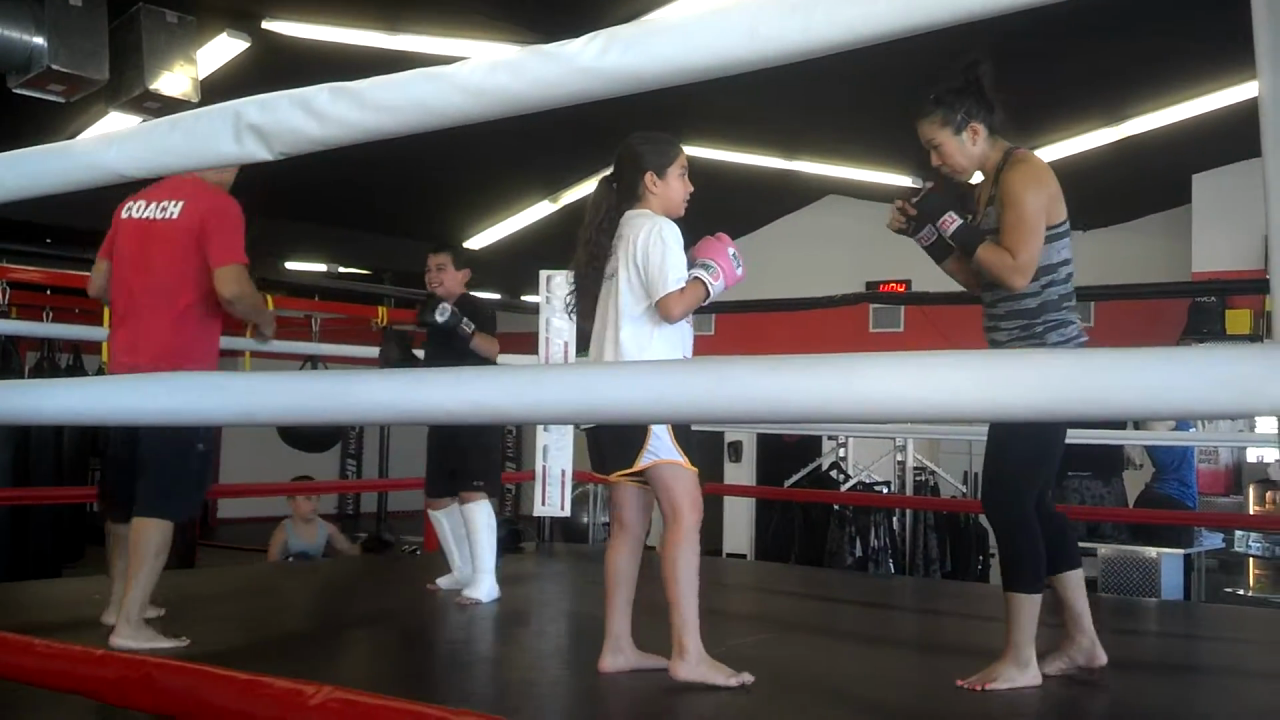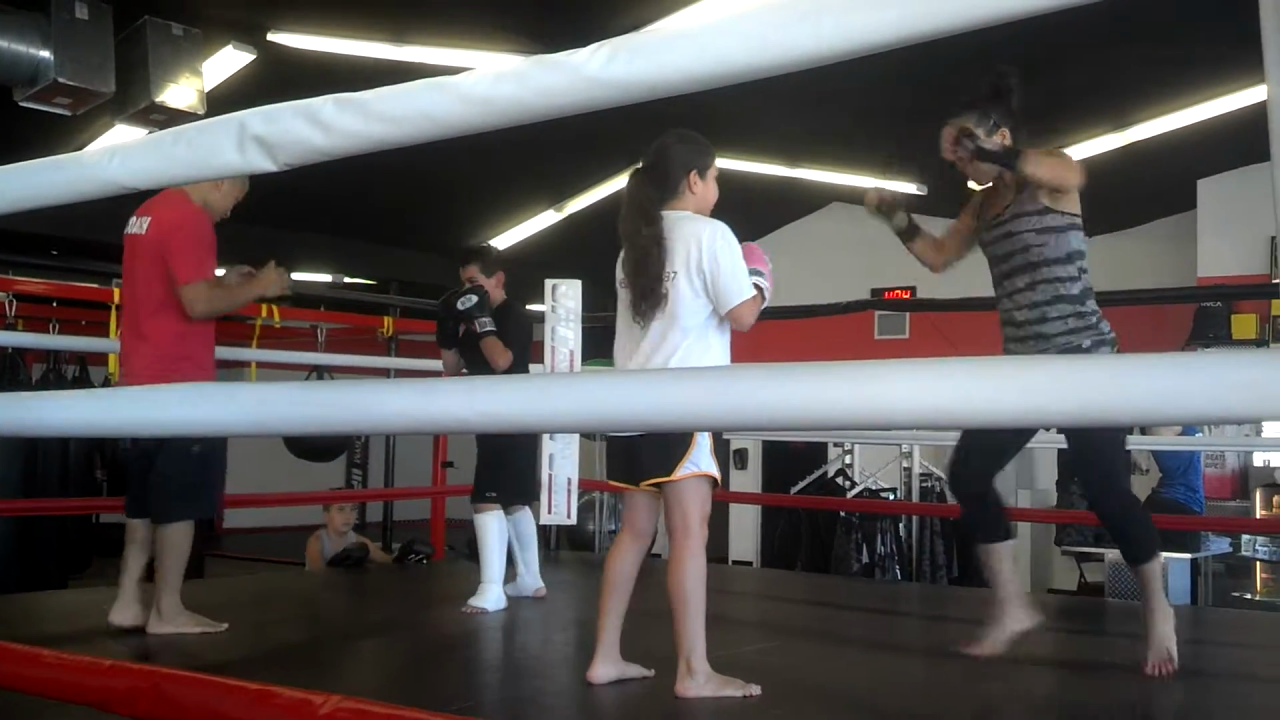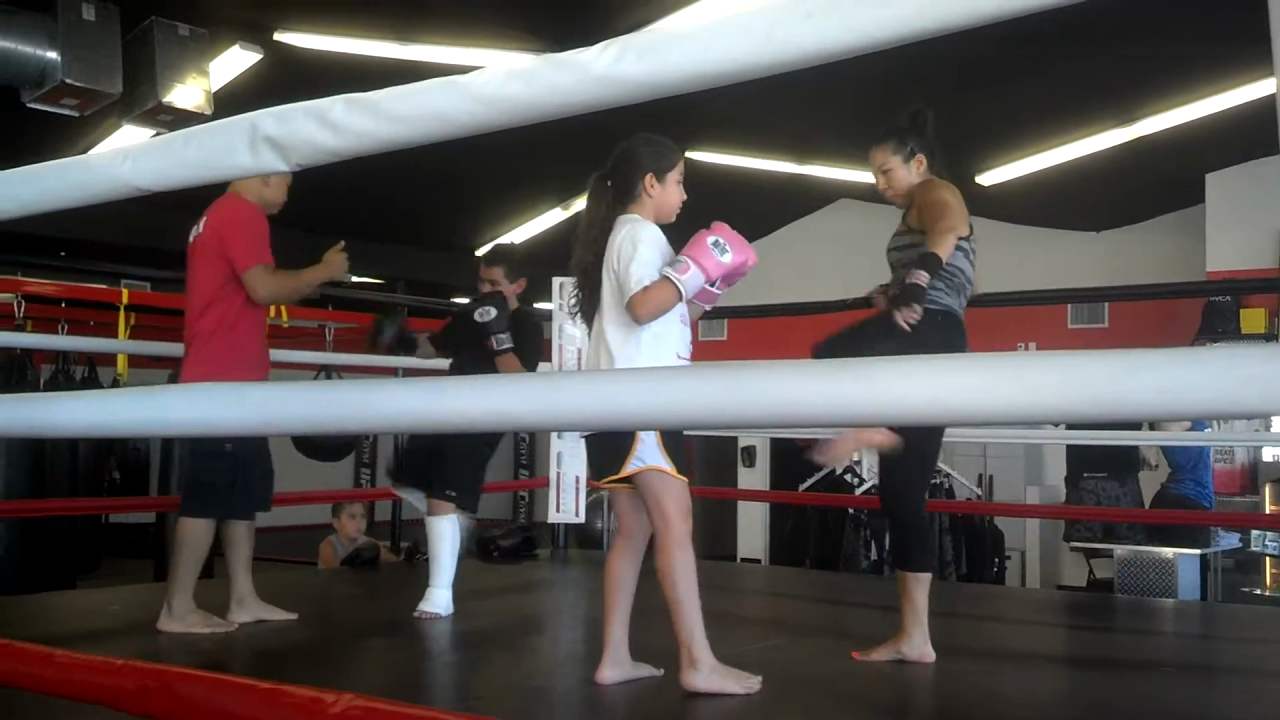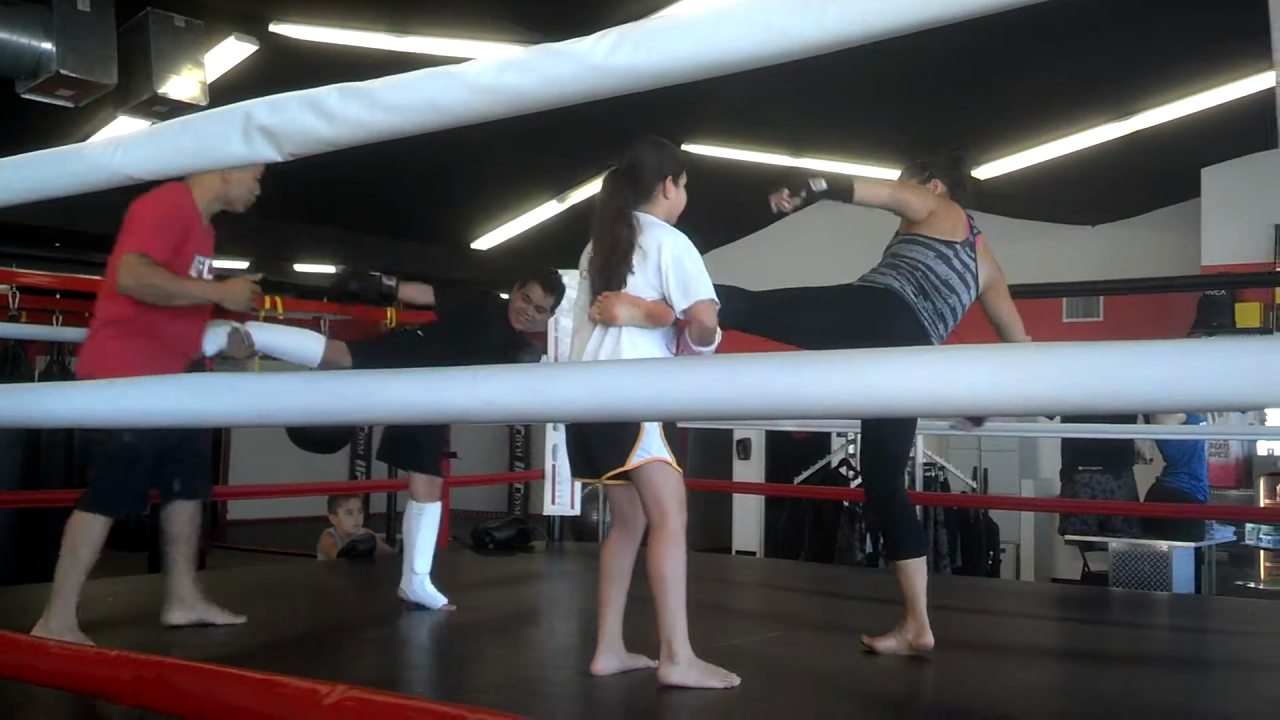
dt=0.7s
person 1, frame 1
left shoulder: (1026, 174)
right shoulder: (988, 189)
left elbow: (1015, 274)
right elbow: (978, 280)
left wrist: (951, 219)
right wrist: (924, 233)
left knee: (1006, 501)
right knee: (1031, 501)
left ankle: (1021, 660)
right ankle: (1082, 640)
person 1, frame 2
left shoulder: (1052, 175)
right shoulder: (985, 200)
left elbow: (1070, 175)
right elbow: (939, 256)
left wrist: (984, 149)
right wrist: (897, 218)
left hip: (1082, 355)
right hip: (1025, 364)
left knee: (1103, 488)
right knee: (967, 472)
left ankle: (1159, 617)
right ankle: (1011, 606)
person 1, frame 3
left shoulder: (939, 194)
right shoulder: (927, 209)
left elbow: (944, 235)
right elbow: (968, 283)
left wrist: (914, 285)
right wrist: (899, 294)
left hip: (927, 329)
right hip: (940, 346)
left knee: (833, 353)
right knee: (901, 492)
left ankle: (861, 430)
right ankle: (913, 637)
person 1, frame 4
left shoulder: (935, 207)
right shoulder: (986, 261)
left elbow: (886, 193)
right elbow: (1018, 343)
left wrist: (812, 189)
left hip: (873, 311)
right hip: (909, 348)
left knee: (749, 305)
right knee: (885, 485)
right ankle: (917, 625)
person 2, frame 1
left shoulder: (621, 233)
right shoulder: (658, 229)
right elbow: (672, 306)
left wrist: (699, 281)
right wrist: (712, 273)
left knee: (630, 522)
right knee: (685, 513)
left ankle: (617, 645)
right ankle: (689, 652)
person 2, frame 2
left shoulder: (637, 240)
right shoulder: (708, 233)
right elbow: (739, 316)
right wrist: (761, 280)
left knee: (636, 530)
right knee: (690, 532)
left ankle: (606, 656)
right ankle: (693, 670)
person 2, frame 3
left shoulder: (622, 234)
right shoulder: (641, 232)
right elbow: (644, 306)
left wrist: (703, 290)
right wrist: (696, 268)
left hip: (619, 406)
left knee: (634, 530)
right knee: (675, 524)
left ankle: (615, 658)
right ankle: (698, 661)
person 2, frame 4
left shoulder: (600, 242)
right shoulder: (668, 241)
right elbow: (700, 318)
right wrist: (700, 343)
left knee: (629, 520)
right knee: (669, 516)
left ankle: (609, 648)
right ankle: (678, 657)
person 3, frame 1
left shoulder: (133, 202)
right shoulder: (219, 206)
left elbow: (98, 286)
right elbow: (231, 289)
right wrist: (262, 318)
left hip: (125, 372)
right hip: (181, 376)
left knee: (123, 495)
right knee: (162, 500)
left ankle: (119, 602)
right ankle: (129, 622)
person 3, frame 2
left shoulder: (150, 213)
right shoulder: (190, 219)
right elbow: (199, 305)
left wrist: (220, 281)
right wrist: (258, 287)
left hip: (144, 379)
right hip: (180, 381)
left knee: (152, 495)
right knee: (181, 498)
left ankle: (128, 601)
right ankle: (166, 610)
person 3, frame 3
left shoulder: (216, 218)
right shoulder: (243, 214)
right elbow: (264, 289)
left wrist: (291, 282)
right wrist: (325, 270)
left hip: (224, 379)
right hip: (224, 381)
left knee: (241, 491)
right knee: (209, 496)
left ankle: (243, 600)
right ankle: (177, 609)
person 3, frame 4
left shoulder: (200, 226)
right shoulder: (164, 204)
right elbow: (128, 278)
left wrist: (226, 341)
right wrist: (217, 292)
left hip: (162, 377)
right hip: (119, 374)
left knee: (188, 479)
right knee: (107, 497)
left ankle: (186, 598)
right ankle: (55, 621)
person 4, frame 1
left shoulder: (473, 308)
right shoulder: (435, 314)
left elbow: (491, 349)
left wrist: (457, 325)
left knee: (471, 492)
right knee: (438, 498)
left ankle: (486, 580)
right ankle: (463, 572)
person 4, frame 2
left shoulder: (515, 316)
right shoulder: (481, 319)
left elbow: (501, 362)
right elbow: (452, 368)
left wrist: (480, 319)
right wrist: (448, 329)
left knee: (487, 501)
right knee: (513, 502)
left ankle: (492, 590)
right ankle: (530, 579)
person 4, frame 3
left shoulder: (527, 325)
right shoulder: (473, 314)
left elbow: (516, 378)
right elbow: (435, 348)
left wrist: (498, 332)
right wrist: (404, 339)
left knee: (442, 501)
right knee: (406, 483)
left ankle: (439, 595)
right ankle: (453, 531)
person 4, frame 4
left shoulder: (521, 350)
right shoulder: (485, 305)
right elbow: (434, 296)
right wrist: (381, 286)
left knee: (427, 487)
right knee: (340, 353)
left ankle: (415, 581)
right ankle: (246, 334)
